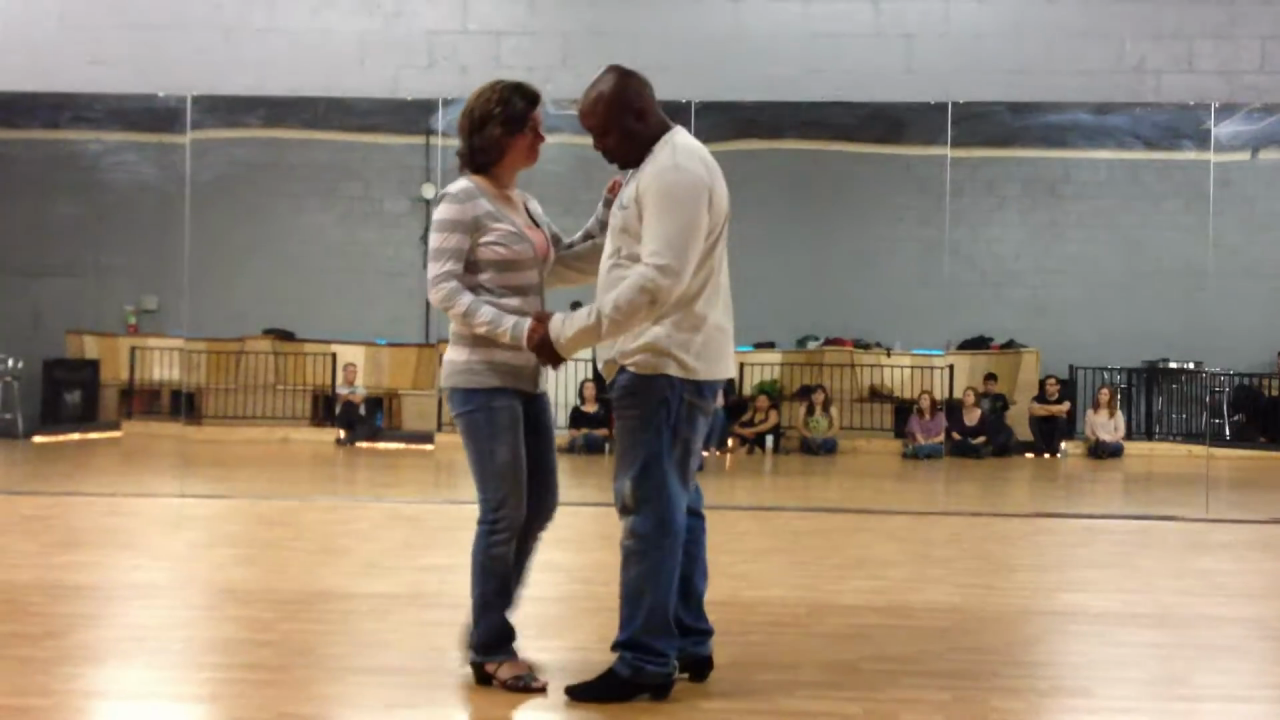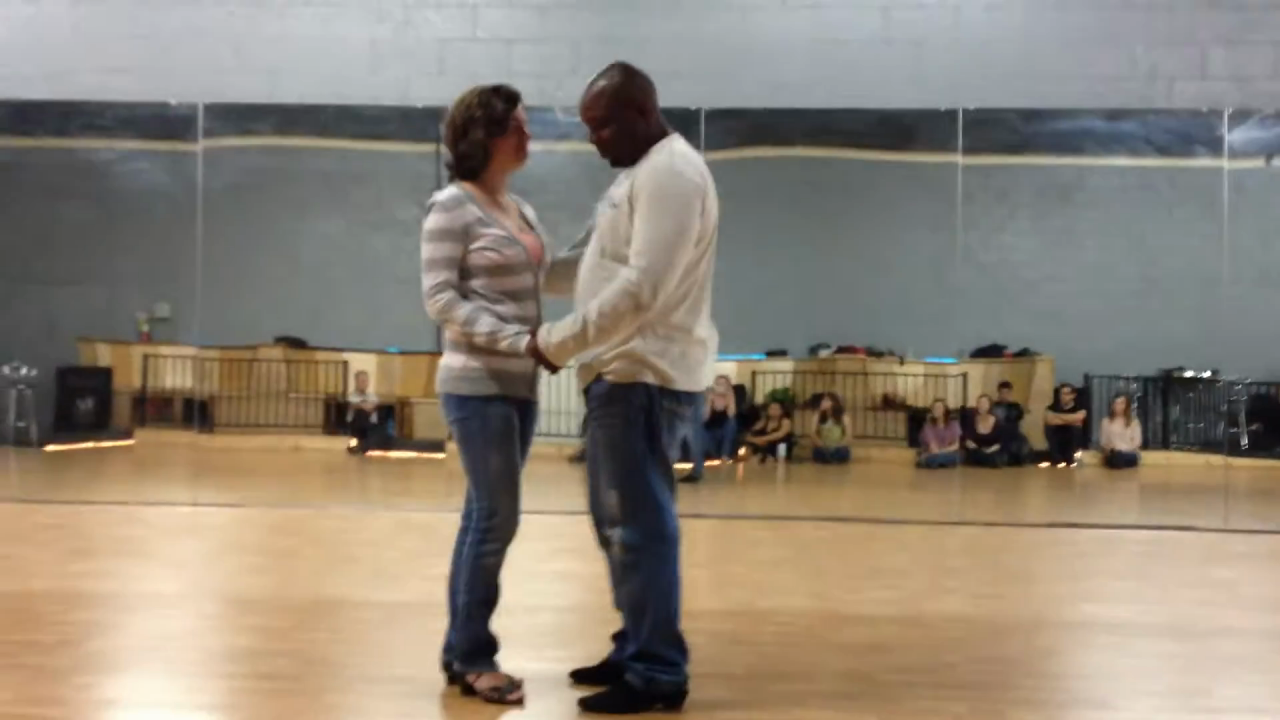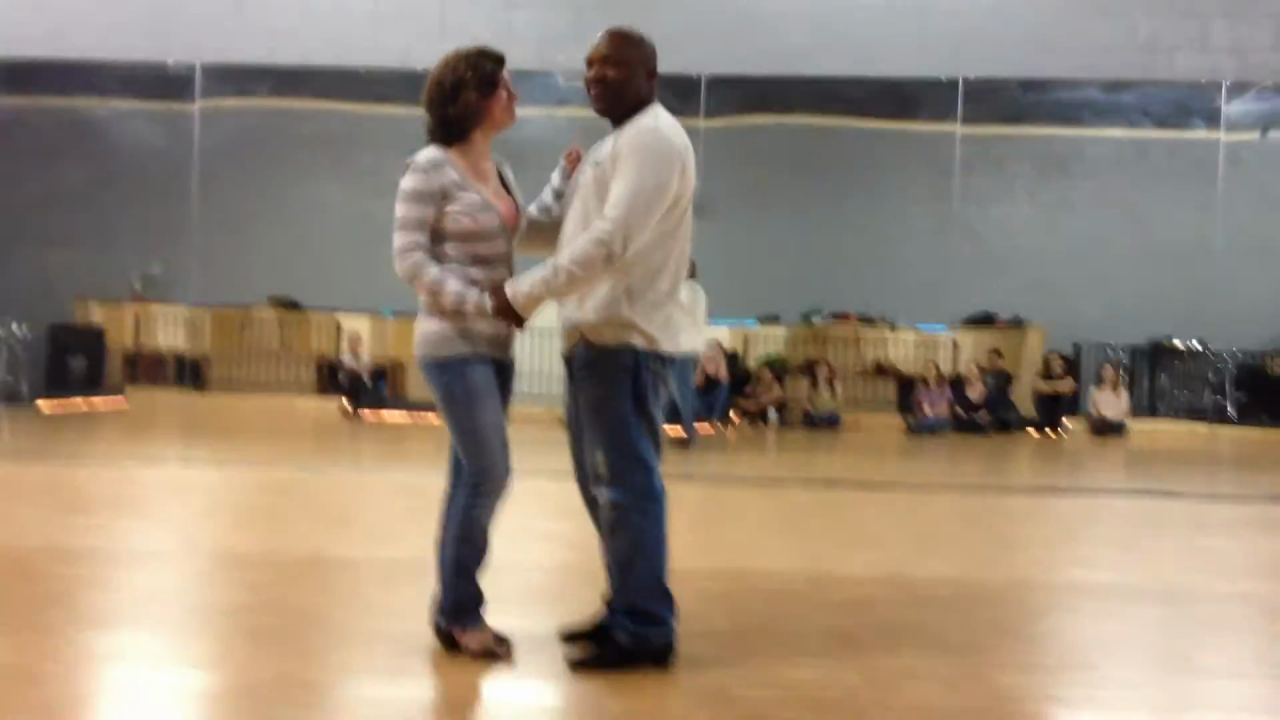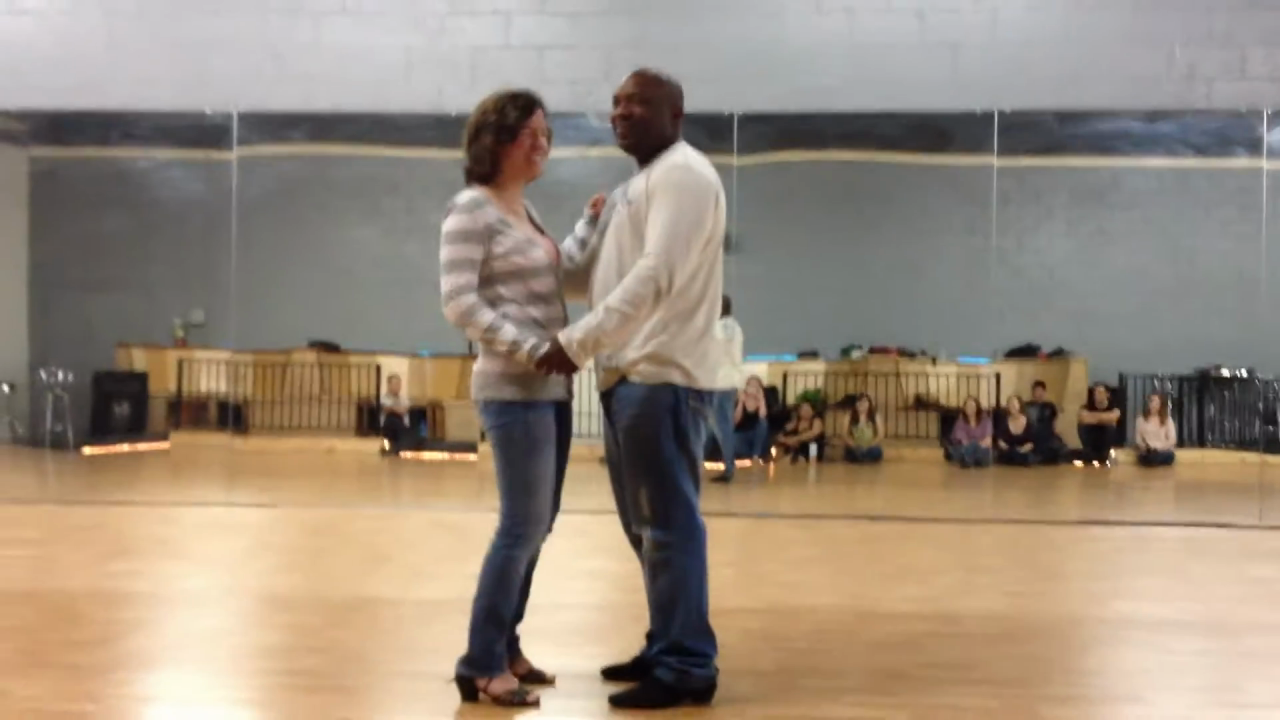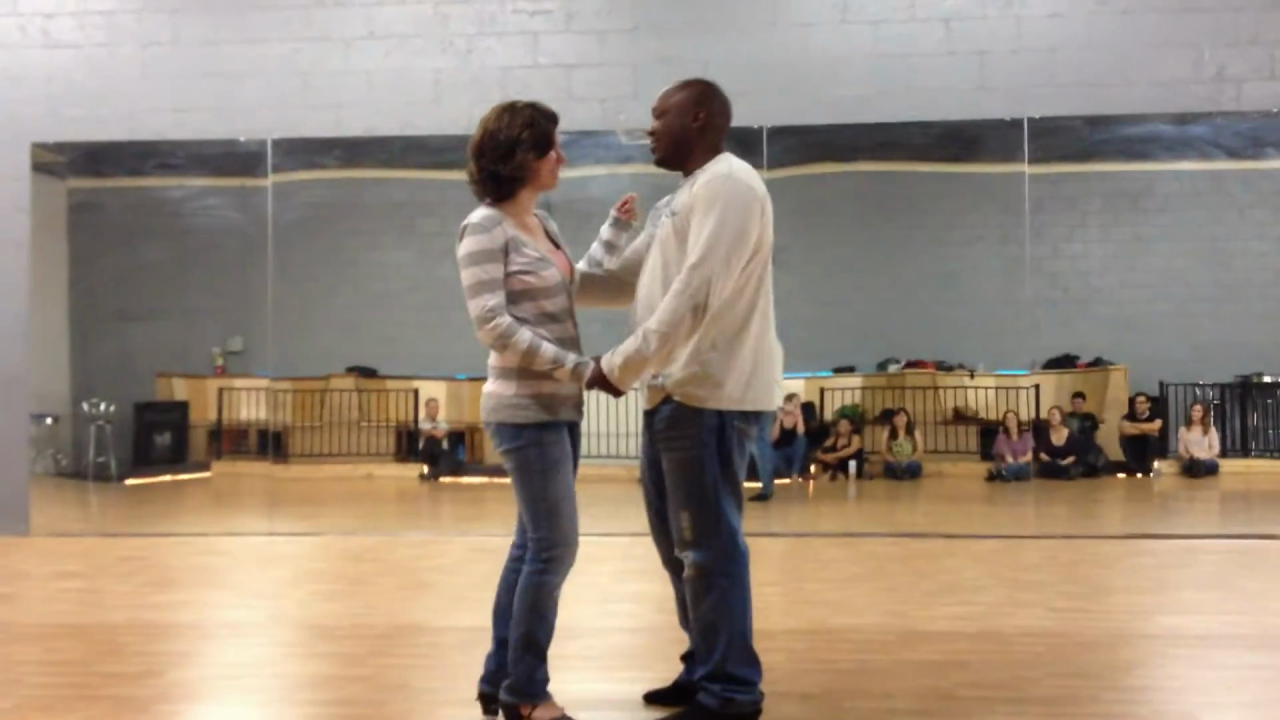
dt=0.7s
person 1, frame 1
left shoulder: (676, 168)
right shoulder: (660, 166)
left elbow: (658, 282)
left wrist: (567, 333)
right wrist: (569, 328)
left hip: (665, 365)
right hip: (666, 362)
left knee: (648, 509)
right knee: (675, 506)
left ankle: (645, 661)
right ankle: (688, 642)
person 1, frame 2
left shoulder: (669, 174)
right shoulder: (644, 172)
left elbow: (644, 287)
left wrist: (557, 340)
right wrist: (568, 339)
left hip: (644, 374)
right hip: (623, 371)
left knee: (639, 523)
right knee: (620, 519)
right ankle: (638, 649)
person 1, frame 3
left shoulder: (653, 137)
right shoulder: (619, 142)
left elbow: (613, 242)
left wrist: (525, 293)
left hip: (625, 340)
right hip: (598, 335)
left knee: (624, 486)
right knee: (604, 485)
left ankle: (644, 631)
right ankle: (626, 612)
person 1, frame 4
left shoulder: (683, 174)
right shoulder: (643, 182)
left elbow: (656, 277)
right elbow: (612, 274)
left wrist: (577, 341)
left hip: (662, 377)
right hip: (631, 374)
left knee: (667, 524)
right knee: (645, 524)
left ankle: (686, 667)
right ankle: (665, 649)
person 1, frame 5
left shoulder: (727, 185)
right shoulder: (690, 194)
left elbow: (696, 295)
right elbow: (639, 278)
left wrist: (619, 366)
left hip: (711, 396)
right hip: (677, 393)
left knee: (707, 546)
right knee: (678, 540)
right ankle: (705, 667)
person 2, frame 1
left shoulder: (527, 206)
right shoulder: (461, 199)
left elbow: (567, 265)
right elbow: (443, 288)
left wrist: (608, 216)
right wrist: (517, 329)
left hip: (526, 379)
right hip: (481, 378)
left knee: (538, 506)
right knee: (505, 512)
left ankle: (489, 628)
right ankle: (491, 648)
person 2, frame 2
left shoulder: (520, 210)
right shoulder: (451, 206)
left elbow: (549, 277)
right elbow: (439, 297)
right wrist: (515, 339)
left hip: (519, 384)
right hip: (478, 384)
left knee: (485, 517)
right knee: (496, 518)
left ankle: (461, 649)
right ankle: (472, 656)
person 2, frame 3
left shoulder: (499, 169)
right shoulder: (430, 168)
left elbow: (526, 232)
right elbow: (409, 258)
left wrist: (567, 177)
right wrist: (479, 304)
left hip: (495, 346)
right hip: (455, 346)
left knee: (472, 478)
right knee: (487, 473)
left ankle: (458, 611)
right ankle: (459, 612)
person 2, frame 4
left shoulder: (525, 211)
right shoulder: (471, 209)
right elbow: (459, 302)
left wrist: (592, 226)
right wrist: (531, 350)
left hip: (549, 388)
right hip: (513, 389)
left knee: (533, 524)
right knee: (524, 525)
left ankle: (503, 645)
right ankle: (481, 664)
person 2, frame 5
left shoulder: (541, 223)
right shoulder: (485, 228)
left elbow: (576, 291)
right elbow: (492, 325)
left wrist: (617, 228)
right wrist: (580, 368)
left hip: (556, 408)
right hip: (525, 410)
left knee: (534, 546)
right knee: (554, 546)
